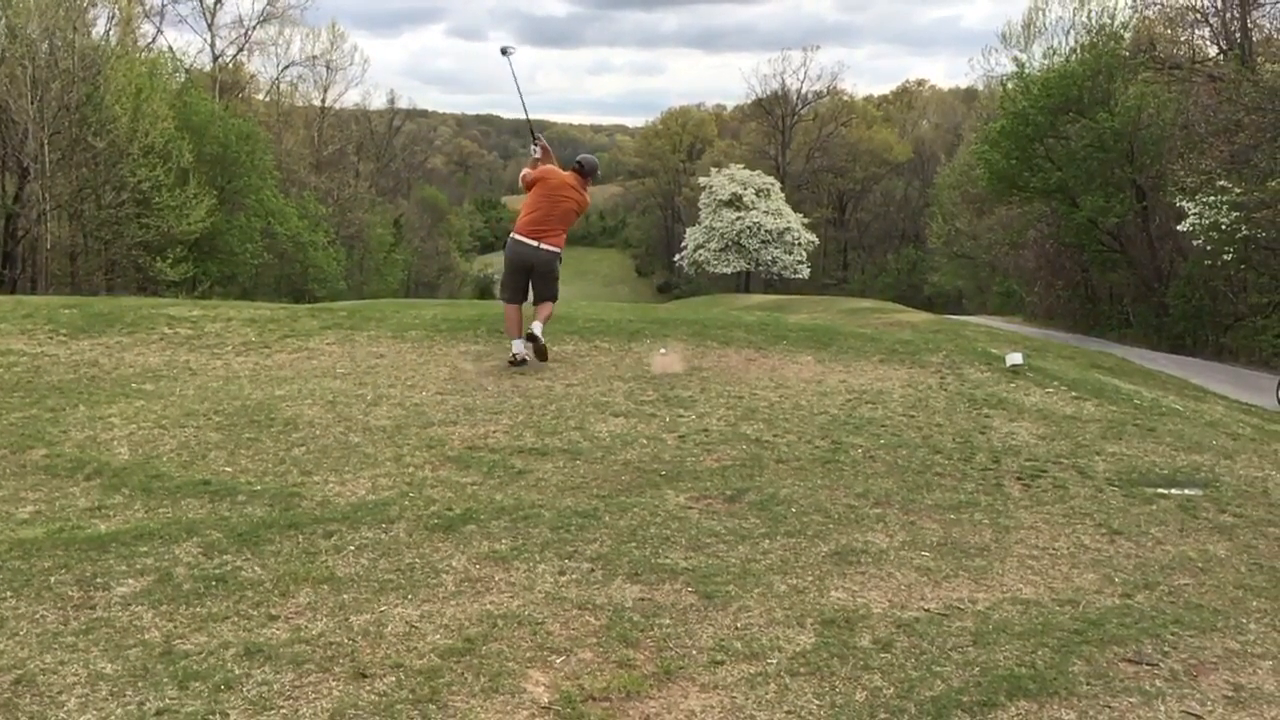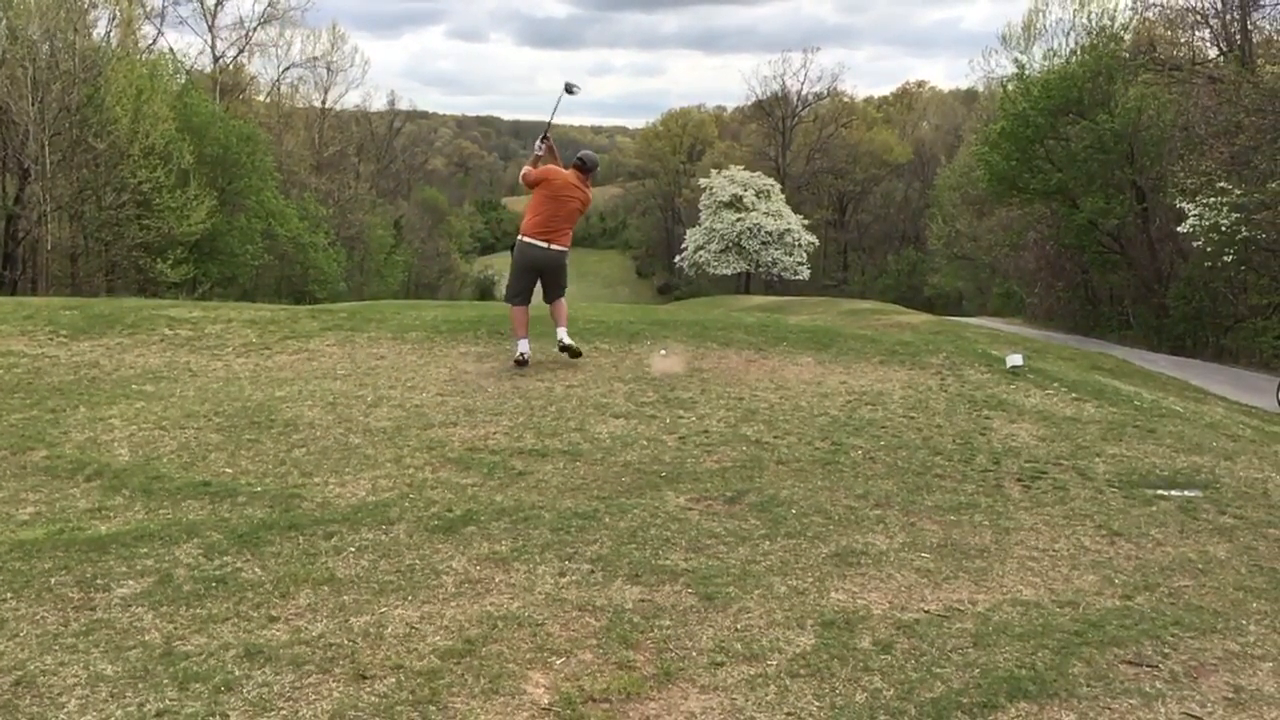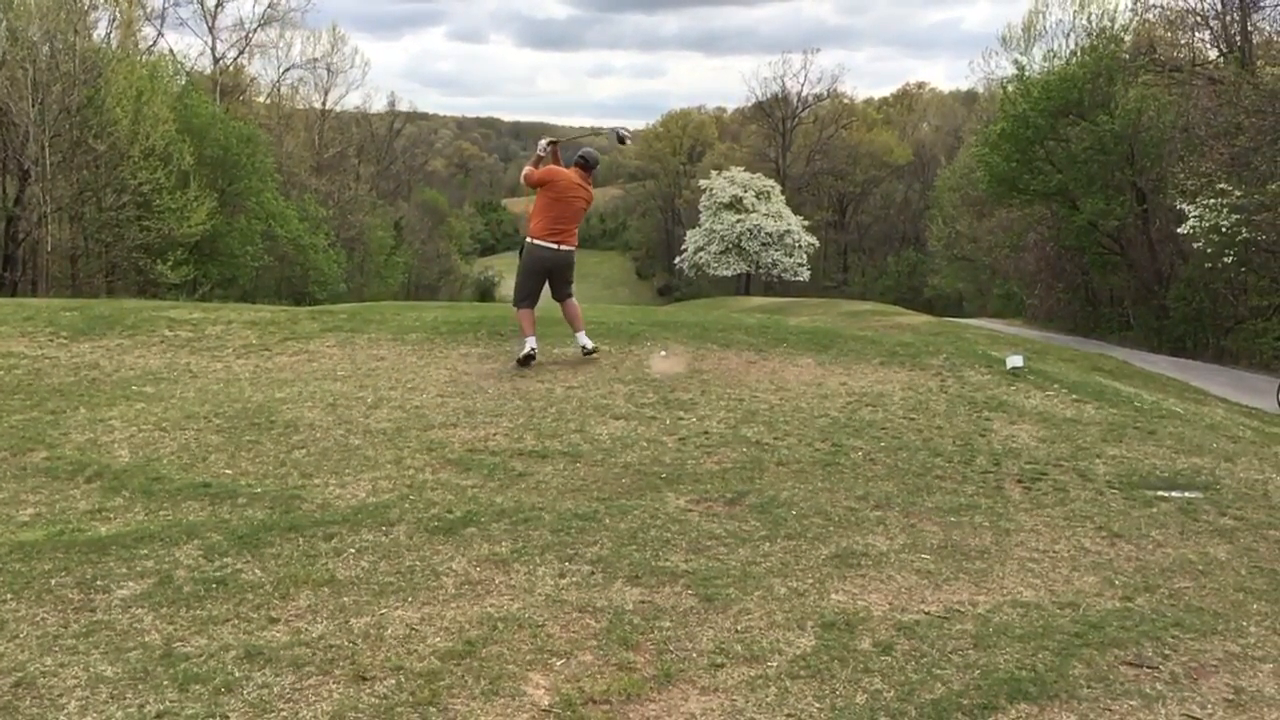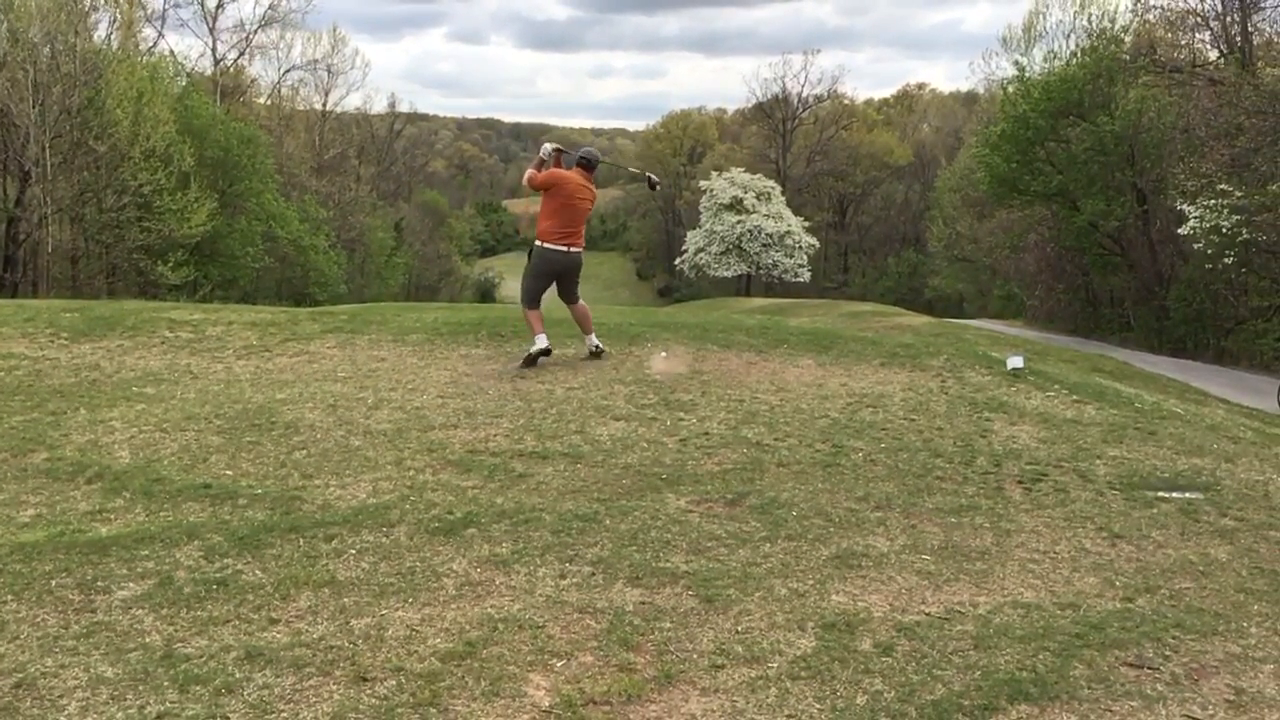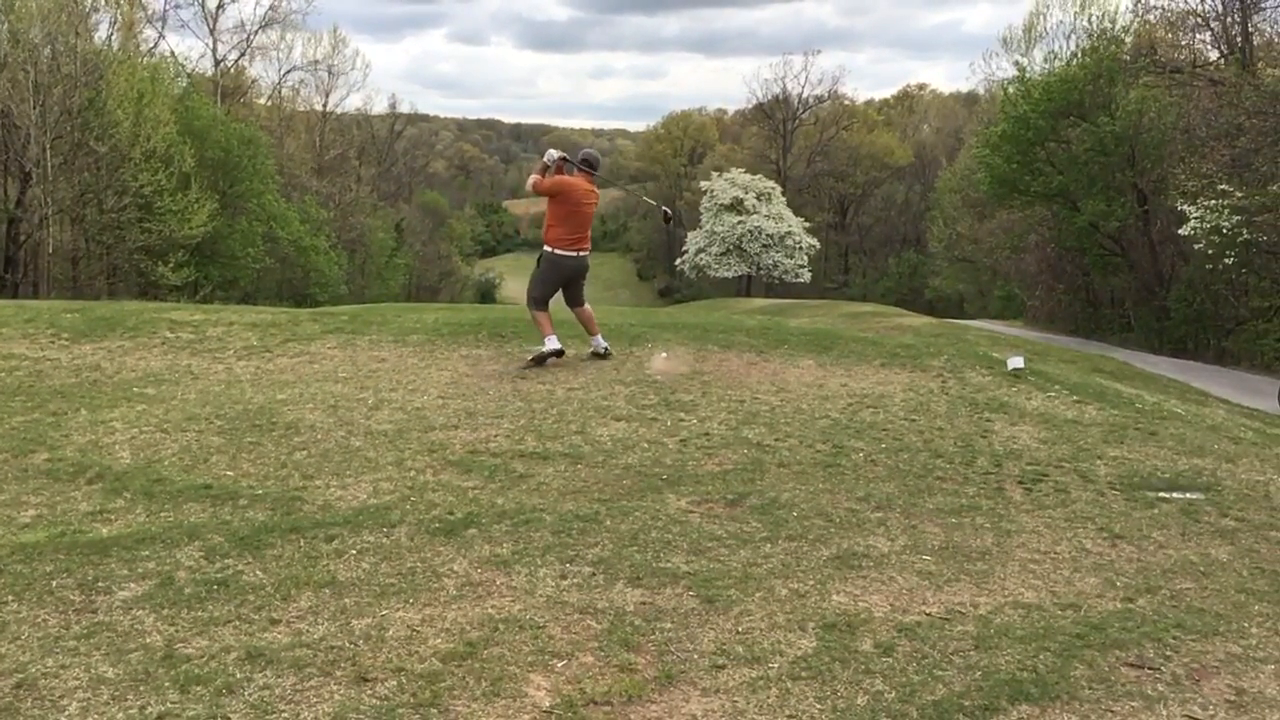
dt=0.4s
person 1, frame 1
left shoulder: (549, 173)
right shoulder: (583, 200)
left elbow: (524, 179)
left wrist: (536, 156)
right wrist: (547, 151)
left hip: (518, 245)
right hip: (548, 254)
left knee: (512, 299)
right knee: (546, 299)
left ankle: (517, 350)
right ankle: (536, 328)
person 1, frame 2
left shoulder: (550, 173)
right shoulder: (585, 196)
left elbow: (525, 176)
left wrist: (538, 153)
right wrist: (551, 150)
left hip: (527, 246)
right hip: (556, 253)
left knee: (518, 300)
right knee: (557, 296)
left ankle: (523, 348)
right ankle: (563, 335)
person 1, frame 3
left shoulder: (554, 174)
right shoulder: (588, 192)
left elbow: (526, 177)
left wrist: (540, 154)
right wrist: (554, 154)
left hip: (537, 249)
right hip: (565, 253)
left knee: (524, 301)
right knee: (565, 296)
left ankle: (530, 344)
right ankle: (583, 340)
person 1, frame 4
left shoulder: (558, 176)
right shoulder: (590, 192)
left elbow: (528, 180)
left wrist: (543, 156)
right wrist: (557, 160)
left hip: (546, 251)
right hip: (573, 255)
left knee: (529, 300)
right knee: (572, 298)
left ankle: (540, 341)
right ankle: (593, 342)
person 1, frame 5
left shoulder: (565, 184)
right shoulder: (593, 193)
left elbow: (532, 185)
left wrist: (546, 162)
right wrist: (558, 167)
left hip: (556, 257)
right hip: (580, 258)
left knee: (536, 301)
right knee: (577, 302)
left ankle: (551, 343)
right ankle: (599, 344)
